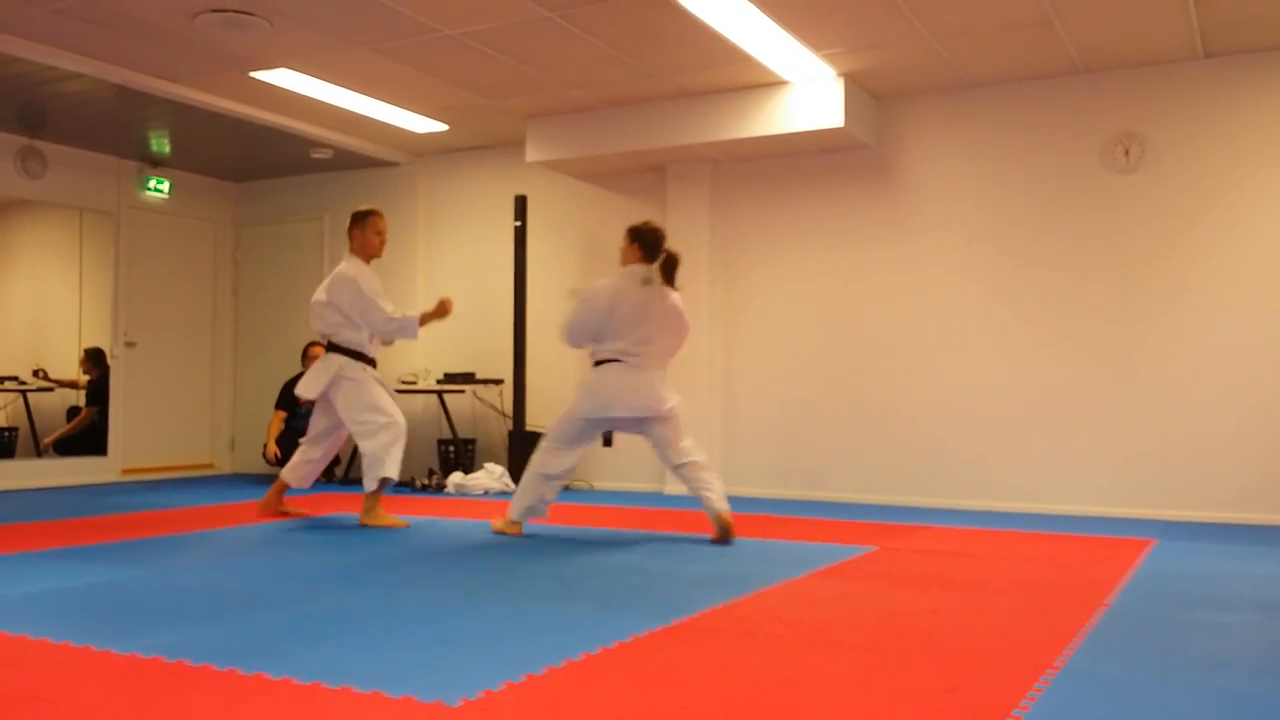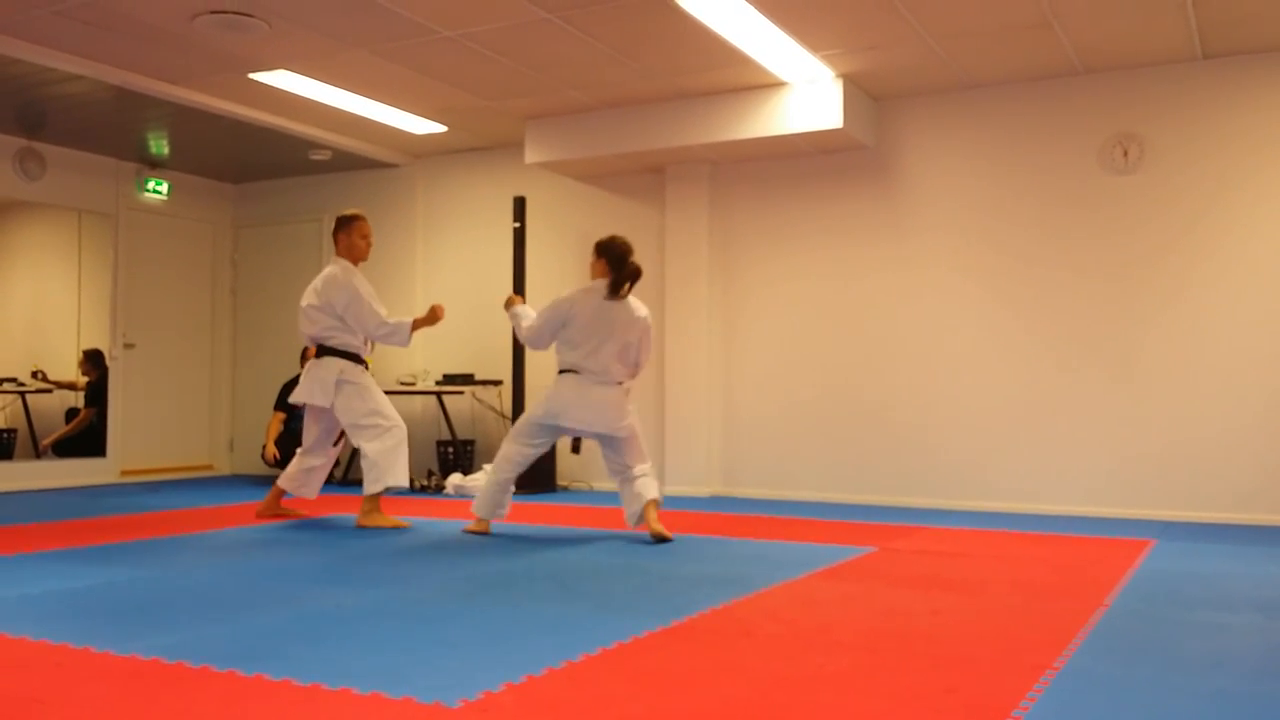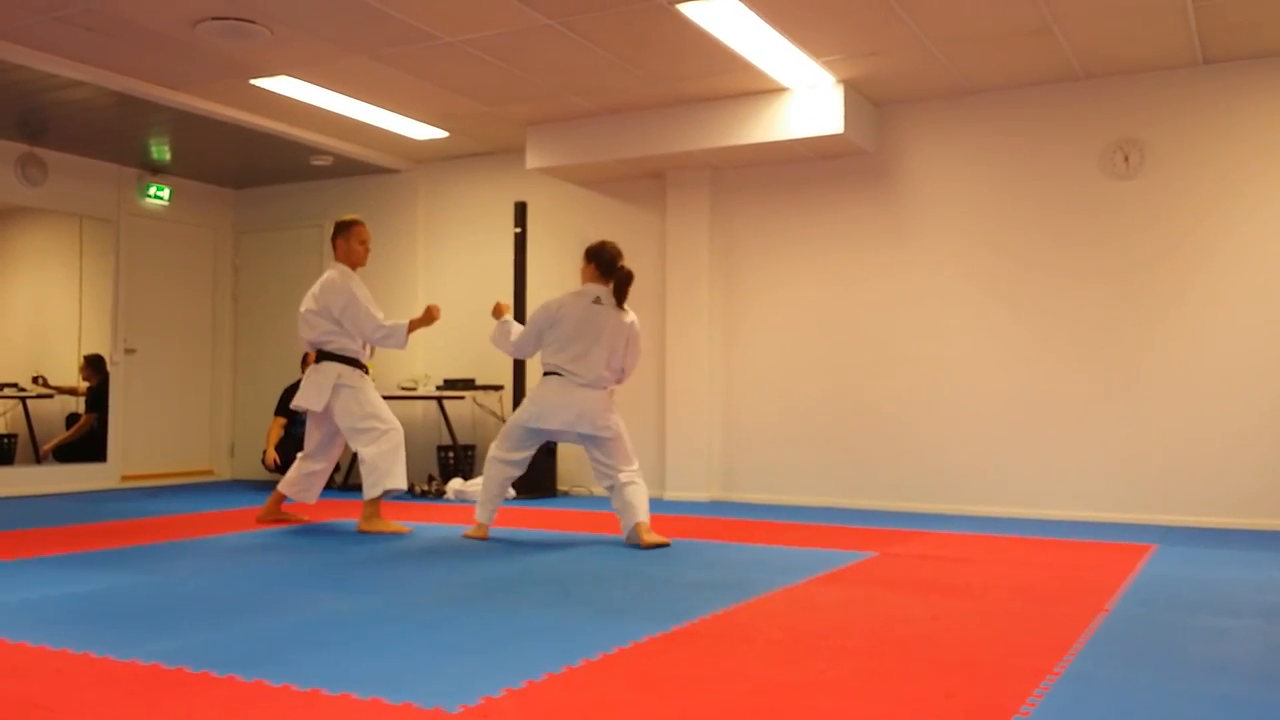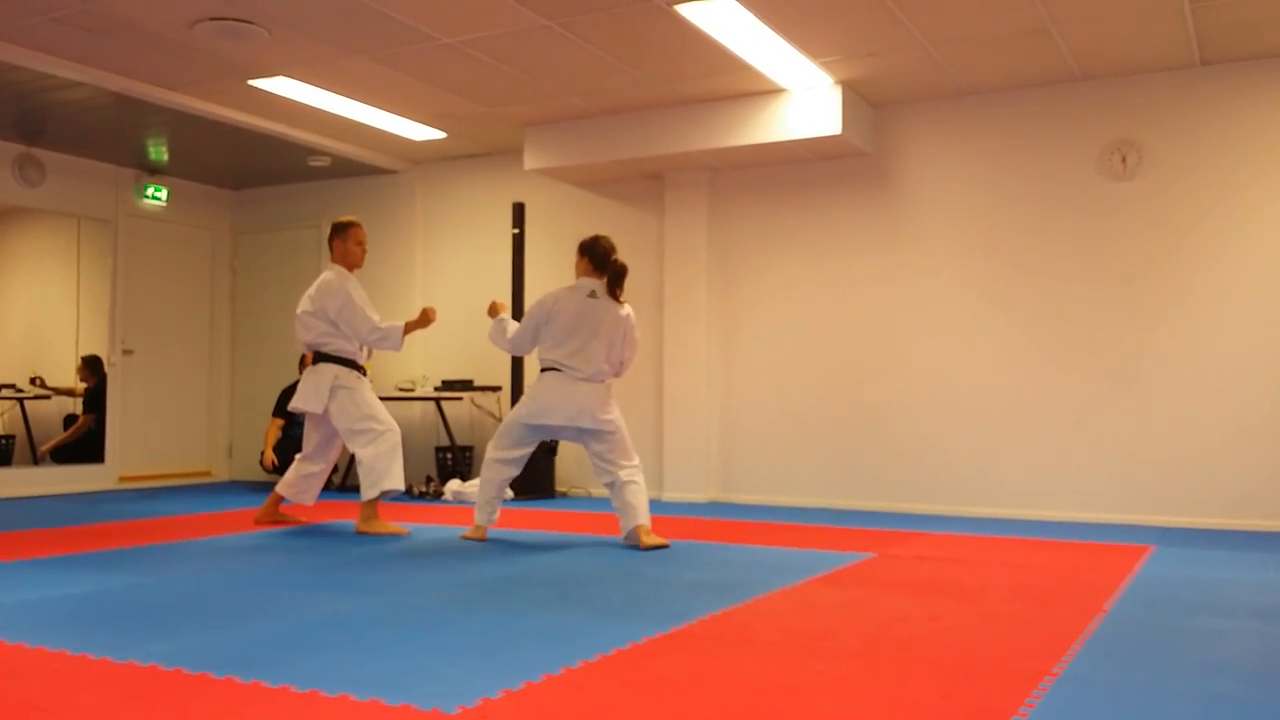
dt=0.2s
person 1, frame 1
left shoulder: (350, 275)
right shoulder: (352, 276)
left elbow: (369, 325)
right elbow: (385, 321)
left wrist: (389, 334)
right wrist: (433, 315)
left hip: (342, 368)
right hip: (345, 370)
left knee: (324, 438)
right knee: (387, 424)
left ankle: (273, 498)
right ankle: (371, 509)
person 1, frame 2
left shoulder: (328, 279)
right shoulder: (345, 279)
right elbow: (377, 326)
right wrist: (424, 321)
left hip: (328, 371)
right hip: (341, 372)
left knee: (318, 445)
right knee: (387, 429)
left ankle: (271, 503)
right ankle: (370, 511)
person 1, frame 3
left shoulder: (329, 283)
right shoulder: (343, 283)
right elbow: (374, 329)
right wrist: (420, 322)
left hip: (329, 375)
right hip: (341, 376)
left knee: (320, 449)
right knee: (384, 433)
left ankle: (272, 507)
right ankle: (371, 516)
person 1, frame 4
left shoulder: (327, 284)
right shoulder: (339, 285)
right elbow: (369, 331)
right wrist: (415, 324)
left hip: (328, 376)
right hip: (338, 377)
left knee: (318, 451)
right knee: (381, 434)
left ankle: (270, 509)
right ankle: (369, 517)
person 2, frame 1
left shoulder: (609, 289)
right shoulder: (669, 296)
left elbow: (575, 335)
right elbow: (677, 336)
left hip: (608, 385)
right hip: (651, 387)
left knee: (553, 451)
right knee: (683, 455)
left ankle: (516, 519)
right ankle: (718, 512)
person 2, frame 2
left shoulder: (572, 302)
right shoulder: (639, 313)
left elbow: (535, 337)
right elbow: (637, 364)
left wrist: (518, 310)
left hip: (568, 395)
right hip: (611, 401)
left knee: (514, 452)
right knee: (635, 468)
left ankle: (483, 517)
right ankle: (648, 515)
person 2, frame 3
left shoulder: (559, 305)
right shoulder: (627, 318)
left elbow: (521, 347)
right elbow: (624, 370)
left wrist: (504, 319)
left hip: (550, 398)
right hip: (595, 405)
left knee: (503, 456)
right knee: (623, 472)
left ankle: (482, 524)
right ankle: (641, 529)
person 2, frame 4
left shoulder: (554, 300)
right shoulder: (622, 312)
left elbow: (518, 343)
right elbow: (621, 364)
left wrist: (501, 317)
left hip: (549, 393)
right hip: (594, 399)
left knee: (501, 454)
right knee: (623, 467)
left ankle: (481, 525)
right ankle: (641, 530)
